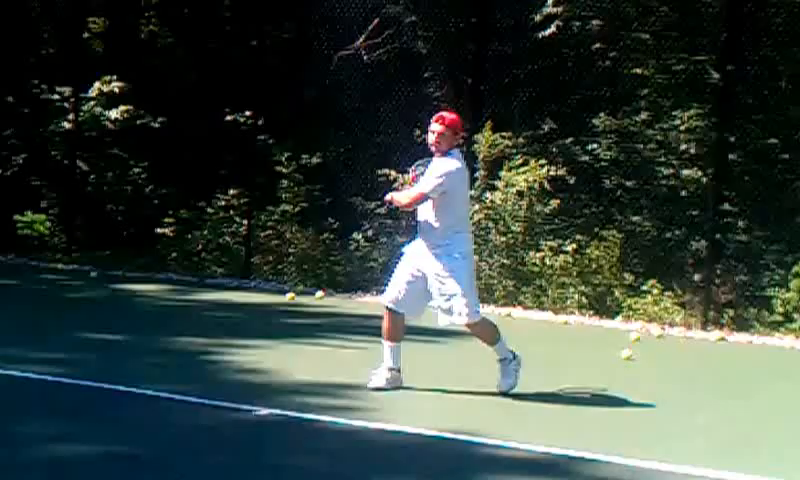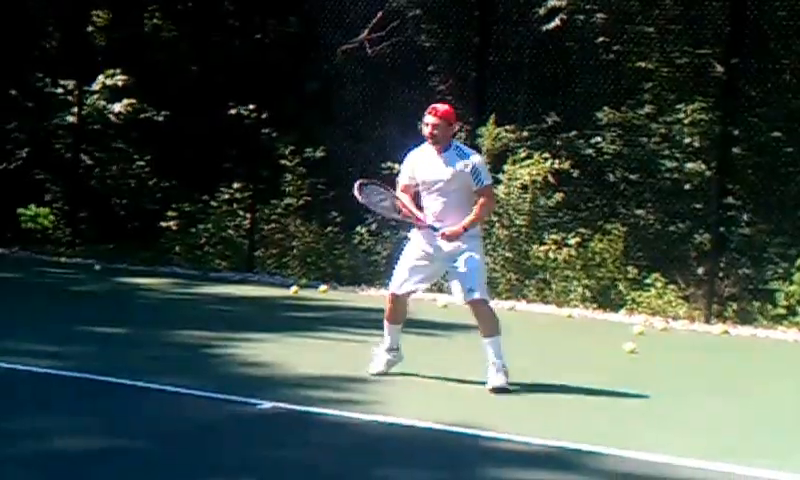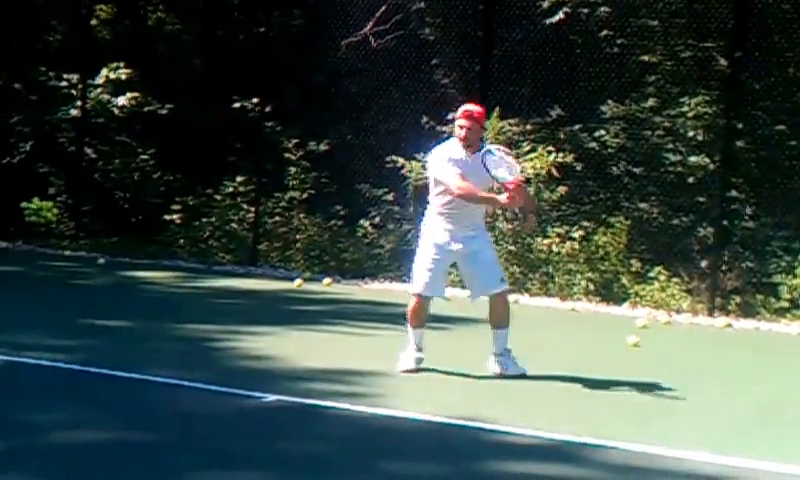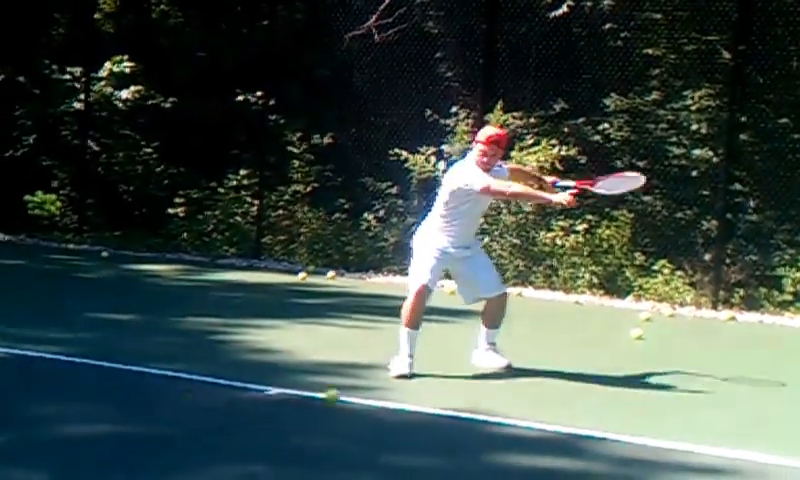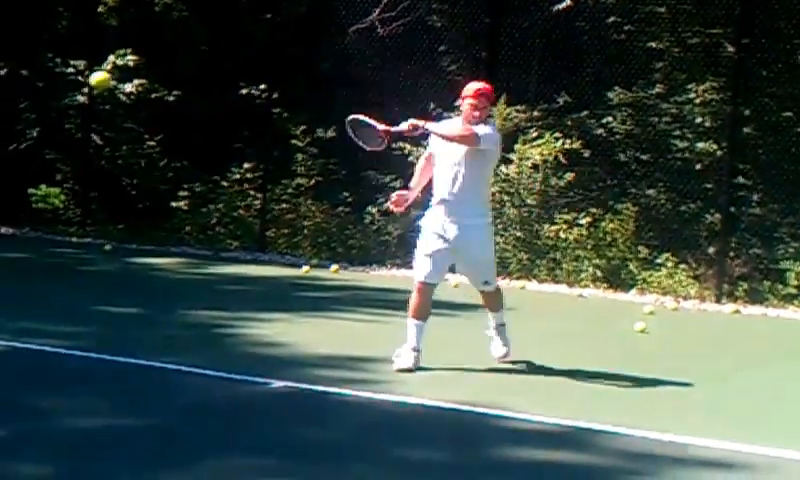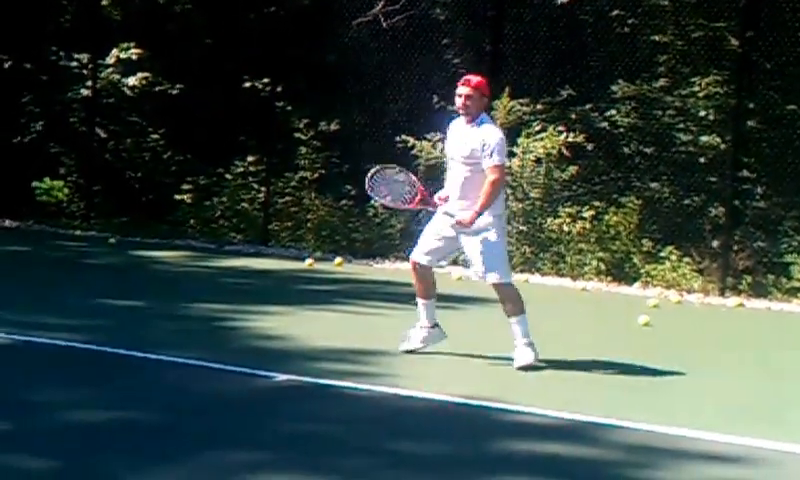
dt=0.5s
person 1, frame 1
left shoulder: (449, 168)
right shoulder: (440, 163)
left elbow: (407, 200)
left wrist: (394, 196)
right wrist: (415, 189)
left hip: (450, 253)
right hip: (423, 249)
left knee: (469, 318)
right knee: (393, 307)
left ankle: (506, 358)
right ankle: (390, 371)
person 1, frame 2
left shoulder: (470, 160)
right shoulder: (415, 156)
left elbow: (487, 199)
right elbow: (403, 191)
left wrist: (462, 228)
right wrist: (416, 212)
left hip: (463, 241)
right hip: (426, 238)
left knee: (477, 300)
right knee: (396, 293)
left ankle: (497, 366)
right ankle: (390, 350)
person 1, frame 3
right shoulder: (441, 155)
left elbow: (515, 188)
right elbow: (458, 189)
left wrist: (525, 209)
right wrist: (497, 200)
left hip: (475, 234)
right hip: (438, 234)
left knee: (498, 293)
right knee: (420, 294)
left ankle: (501, 354)
right ankle: (414, 349)
person 1, frame 4
left shoulder: (492, 170)
right shoulder: (465, 173)
left elbow: (514, 171)
right elbow: (508, 191)
left wrist: (543, 179)
right wrist: (552, 198)
left hip: (466, 246)
right hip: (434, 242)
left knee: (498, 294)
right knee: (419, 290)
left ankle: (485, 349)
right ankle: (404, 355)
person 1, frame 5
left shoulder: (489, 134)
right shoulder: (444, 129)
left elbow: (465, 137)
right elbow: (429, 164)
left wrist: (425, 126)
right wrist: (412, 192)
left hip: (473, 225)
right hip: (438, 220)
left knee: (488, 287)
right knee: (423, 284)
left ankle: (498, 329)
right ankle: (411, 350)
person 1, frame 6
left shoulder: (491, 134)
right shoulder: (454, 126)
left elbow: (496, 178)
left wrist: (475, 214)
right wrist: (445, 190)
left hip: (483, 218)
right hip: (450, 214)
left knee: (498, 280)
right knee: (419, 263)
left ankle: (524, 343)
right ankle: (429, 327)
